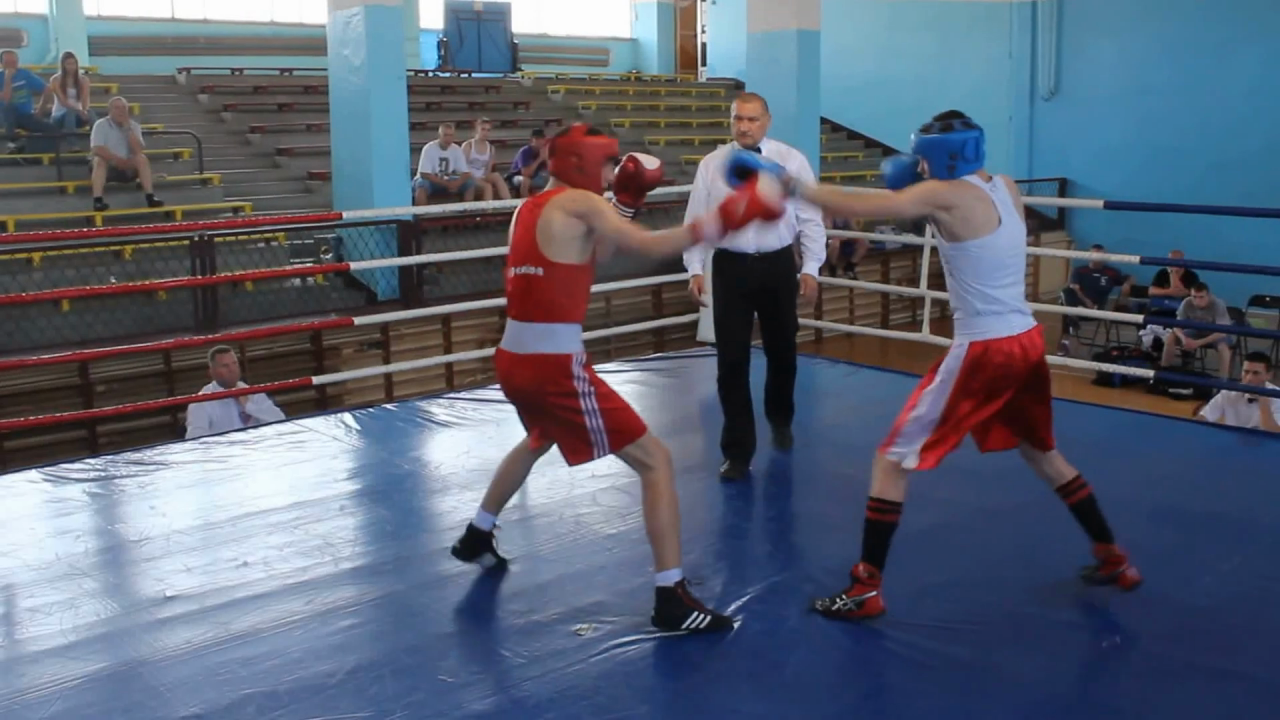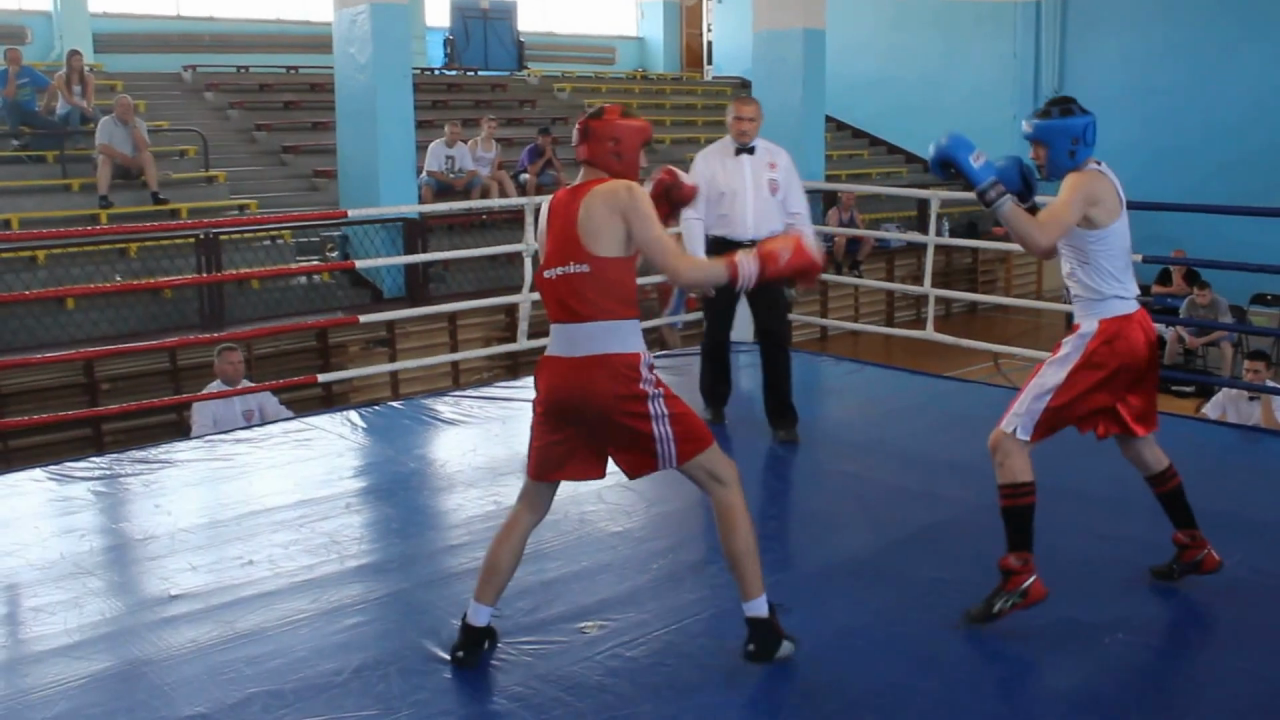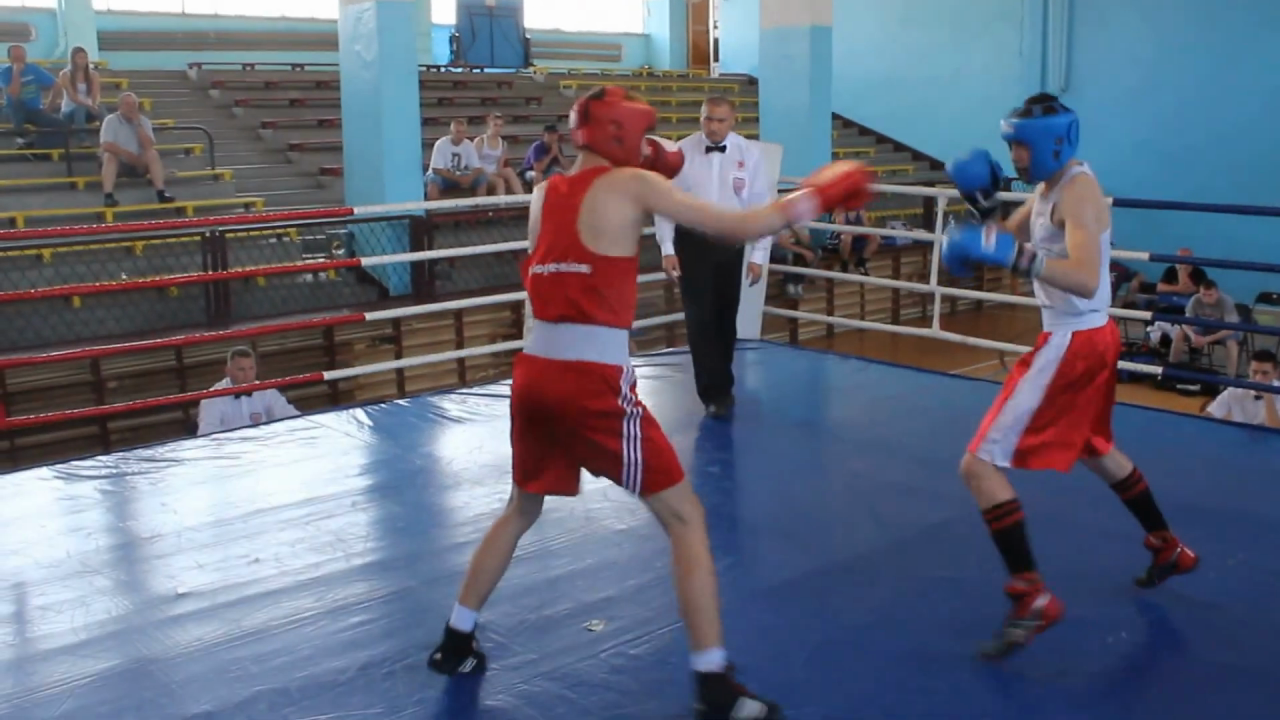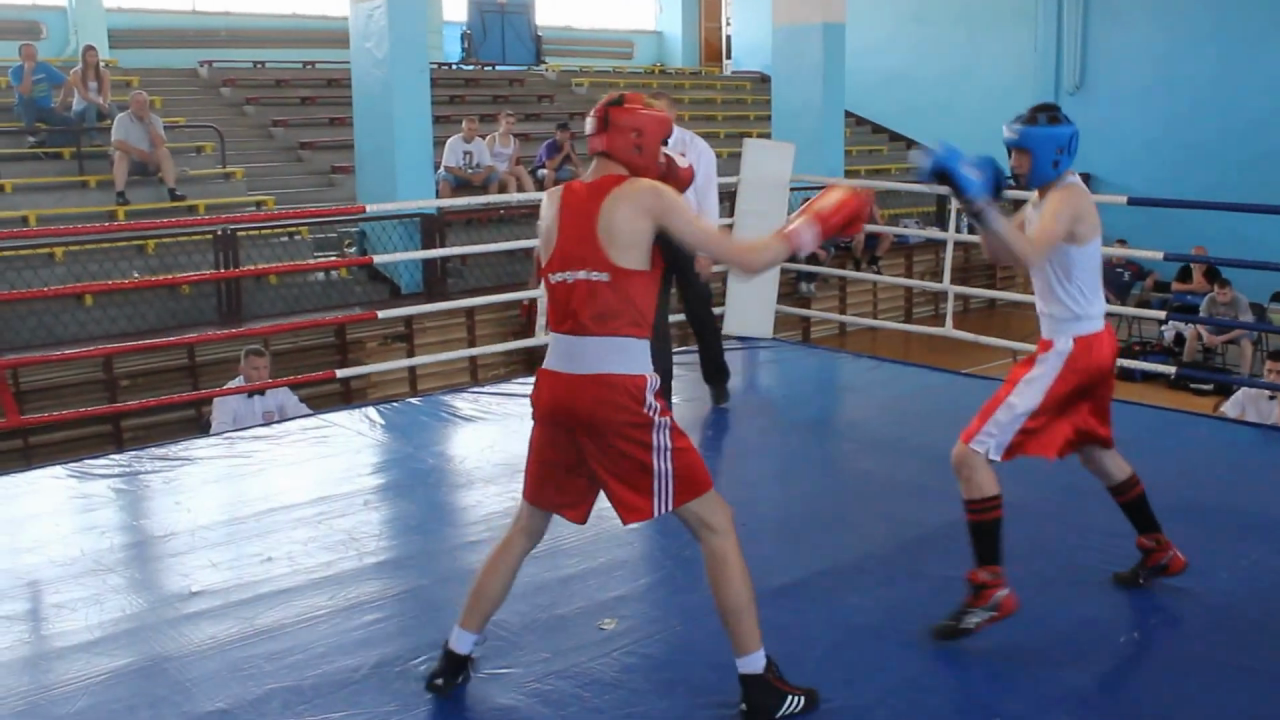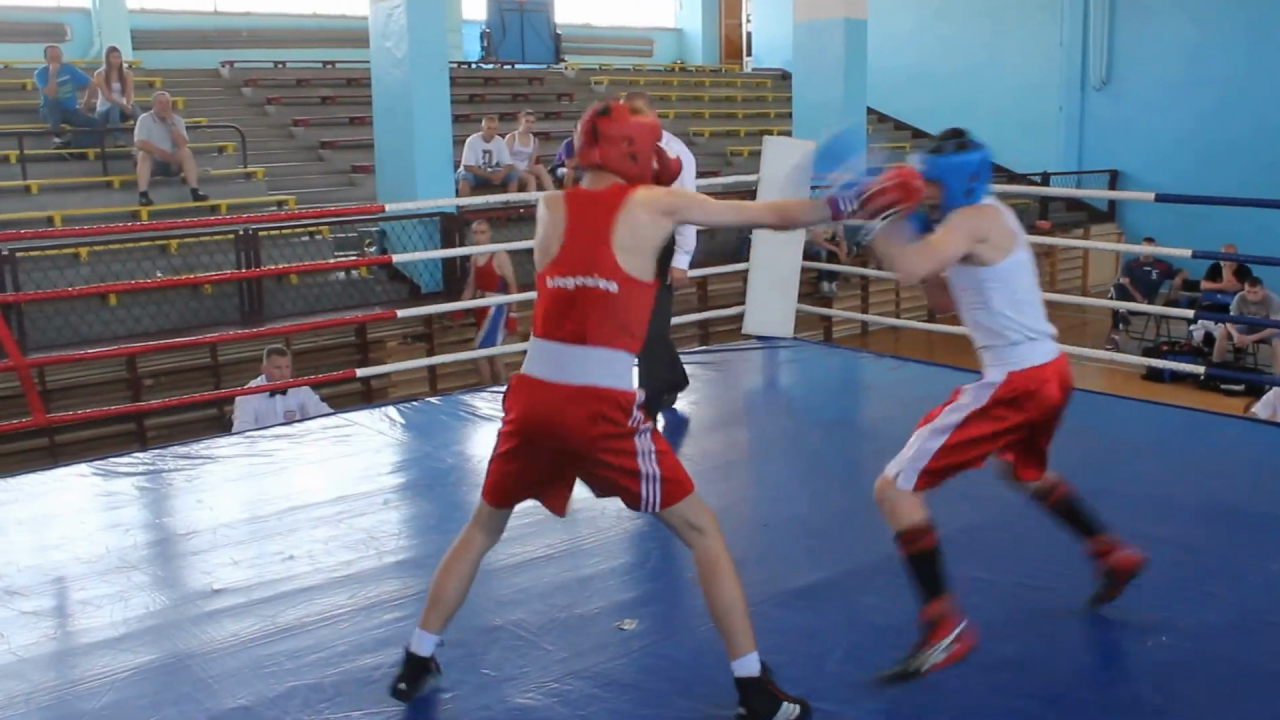
dt=0.7s
person 1, frame 1
left shoulder: (528, 210)
right shoulder: (576, 204)
right elbow: (651, 246)
left wrist: (629, 199)
right wrist: (726, 217)
left hip: (513, 359)
right hip: (557, 365)
left knee: (539, 442)
right knee: (656, 462)
left ankle: (477, 537)
right ankle: (671, 598)
person 1, frame 2
left shoulder: (551, 209)
right shoulder: (623, 194)
right elbow: (682, 272)
left wrist: (657, 210)
right wrist: (759, 263)
left hip: (560, 374)
right hip: (620, 375)
left knee: (530, 505)
right knee: (724, 482)
left ankle: (472, 634)
right ankle: (762, 625)
person 1, frame 3
left shoulder: (544, 194)
right shoulder: (630, 183)
right elbow: (736, 228)
right wrist: (814, 197)
left hip: (535, 375)
right hip: (598, 383)
left knee: (520, 511)
right knee: (685, 519)
left ankle: (456, 641)
person 1, frame 4
left shoulder: (553, 203)
right shoulder: (649, 196)
right elbow: (746, 259)
right wrist: (817, 222)
left hip: (556, 387)
right hip: (621, 393)
left knee: (525, 529)
right knee: (715, 527)
left ankle: (455, 658)
person 1, frame 5
left shoulder: (552, 206)
right shoulder: (656, 203)
right elbow: (763, 214)
right wrist: (851, 202)
left hip: (532, 396)
right hip: (602, 407)
left knee: (482, 527)
right knee: (703, 533)
left ankle: (417, 664)
person 2, frame 1
left shoulder: (944, 194)
right shoulder: (1007, 189)
left elbow: (853, 208)
left wrist: (786, 181)
left hip: (981, 350)
right hip: (1025, 341)
left knee: (893, 458)
right knee: (1043, 452)
left ankle: (866, 588)
right ankle: (1113, 560)
person 2, frame 2
left shoulder: (1082, 184)
right shoulder: (1098, 179)
left elbow: (1040, 240)
right elbow: (1051, 244)
left wrist: (986, 185)
right wrist: (1018, 199)
left hip: (1104, 334)
right hip: (1131, 327)
left knee: (1009, 440)
right knee: (1136, 440)
left ankle: (1021, 577)
right ankle: (1195, 547)
person 2, frame 3
left shoulder: (1079, 190)
right shoulder: (1049, 187)
left elbow: (1085, 279)
right elbow: (1010, 241)
left wrist: (1014, 253)
right wrist: (980, 202)
left hip: (1074, 342)
right hip: (1082, 338)
left knee: (979, 465)
right knee: (1094, 449)
left ankle: (1033, 598)
right ankle: (1168, 548)
person 2, frame 4
left shoulder: (1067, 197)
right shoulder: (1046, 196)
left elbow: (1029, 253)
right elbow: (997, 250)
left wrist: (975, 196)
right wrist: (981, 197)
left hip: (1072, 349)
right hip: (1087, 343)
left knee: (973, 453)
right knee: (1098, 451)
left ankle: (990, 587)
right ankle: (1160, 552)
person 2, frame 5
left shoulder: (971, 220)
right shoulder: (990, 214)
left elbow: (913, 270)
right elbow: (936, 283)
right wrist: (921, 235)
left hip: (1012, 381)
right hip: (1049, 372)
left knee: (893, 489)
right knee: (1030, 472)
left ankle: (942, 624)
right ankle: (1112, 554)
person 3, frame 1
left shoulder: (792, 161)
right shoulder: (712, 165)
left elbow: (811, 219)
right elbow: (696, 222)
left wrist: (811, 268)
right wrist: (695, 269)
left hip: (777, 266)
right hip: (730, 268)
left knee: (781, 354)
right knee: (732, 363)
left ankle: (779, 420)
right ankle: (737, 451)
person 3, frame 2
left shoulder: (779, 158)
right shoulder: (708, 159)
left elbow: (797, 212)
right elbow: (693, 216)
right wrist: (699, 260)
right hip: (722, 253)
left knee: (775, 337)
right knee: (716, 336)
left ankle: (782, 419)
right ankle: (715, 403)
person 3, frame 3
left shoulder: (750, 154)
right shoulder: (681, 152)
left elbow: (761, 206)
left wrist: (758, 254)
right wrist: (667, 249)
left hip: (731, 243)
right hip: (692, 241)
left knee: (725, 320)
right knee: (700, 321)
left ankle: (723, 387)
right ankle: (713, 394)
person 3, frame 4
left shoulder: (696, 148)
left elbow: (709, 201)
left knee: (700, 314)
right knee: (652, 318)
left ankle: (718, 380)
right ankle: (662, 388)
person 3, frame 5
left shoulder: (674, 151)
left wrist: (681, 259)
left hip: (661, 244)
left knee: (652, 326)
right knee: (650, 324)
left ankle: (647, 405)
right ankle: (674, 380)
